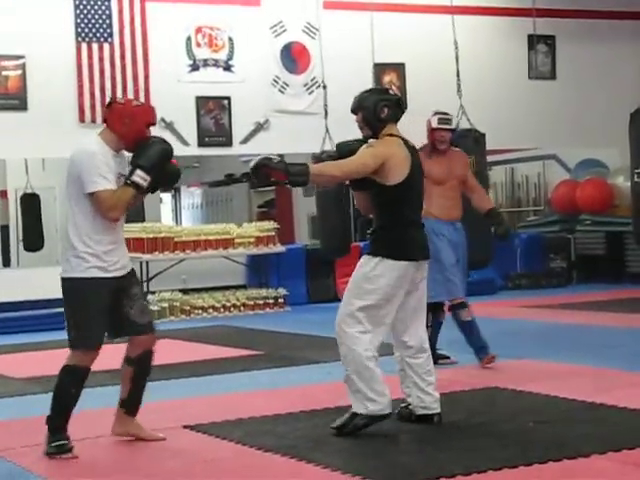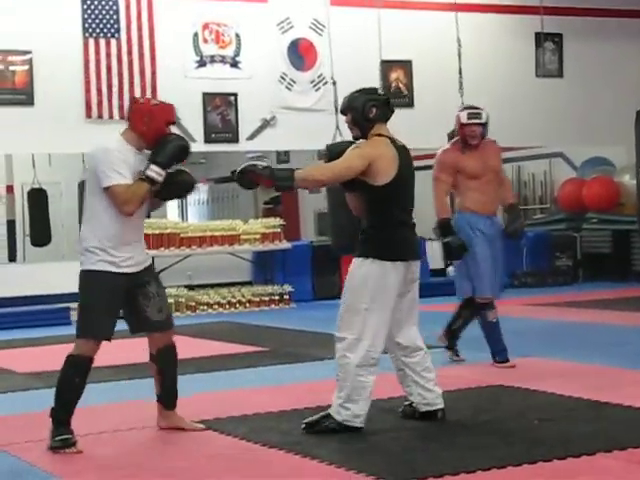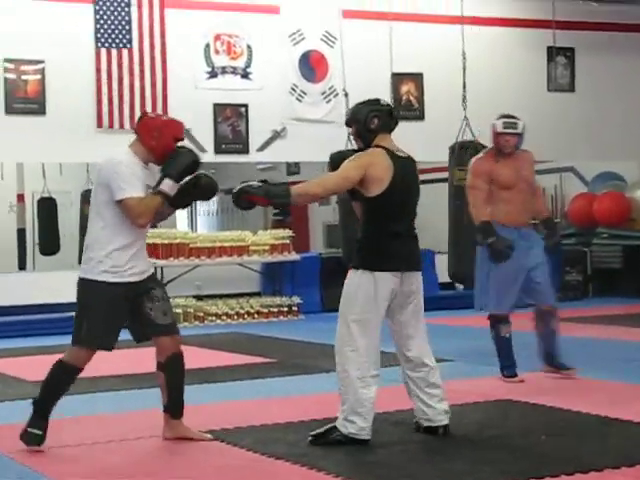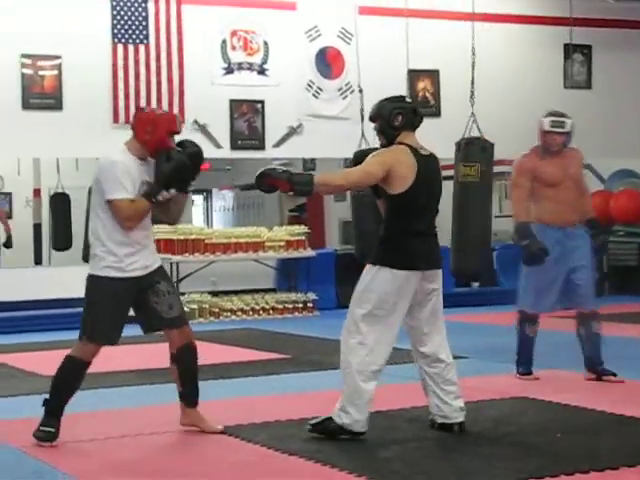
dt=0.3s
person 1, frame 1
left shoulder: (117, 157)
right shoulder: (89, 156)
right elbow: (110, 209)
left wrist: (150, 181)
right wrist: (142, 172)
left hip: (118, 269)
right hip: (86, 274)
left knee: (144, 339)
right knee: (85, 353)
left ankle: (125, 419)
right ankle: (56, 432)
person 1, frame 2
left shoulder: (145, 156)
right shoulder: (108, 154)
right elbow: (127, 204)
left wrist: (166, 188)
right wrist: (160, 166)
left hip: (138, 264)
right hip: (102, 267)
left knee: (162, 334)
right knee: (87, 345)
left ankle: (167, 412)
right ankle: (61, 425)
person 1, frame 3
left shoulder: (148, 169)
right shoulder: (118, 166)
right elbow: (140, 217)
left wrist: (181, 195)
right wrist: (171, 179)
left hip: (141, 274)
right hip: (102, 278)
left knee: (170, 343)
right knee: (81, 352)
left ankle: (173, 423)
right ankle: (38, 420)
person 1, frame 4
left shoulder: (154, 165)
right shoulder: (114, 165)
left elbow: (171, 217)
right elbow: (127, 219)
left wrist: (183, 181)
right wrist: (160, 185)
left hip: (148, 269)
right hip: (110, 274)
left knee: (182, 334)
right knee: (87, 347)
left ankle: (190, 412)
right ankle: (51, 418)
person 2, frame 1
left shoulder: (382, 149)
right shoulder: (406, 150)
left elbow: (334, 172)
left wrist: (283, 170)
right wrist: (359, 175)
left hip: (390, 254)
right hip: (414, 252)
left knee: (353, 326)
right knee: (411, 334)
left ankle: (370, 404)
right ankle: (425, 405)
person 2, frame 2
left shoulder: (369, 149)
right shoulder: (399, 151)
left elbow: (321, 176)
left wrist: (270, 175)
right wrist: (352, 178)
left hip: (379, 254)
right hip: (406, 252)
left knee: (356, 336)
right knee: (405, 332)
left ankle: (348, 414)
right ankle: (428, 401)
person 2, frame 3
left shoulder: (367, 160)
right shoulder: (409, 163)
left elbow: (318, 189)
left wrist: (267, 194)
right wrist: (356, 188)
left hip: (375, 265)
right hip: (408, 264)
left knee: (356, 348)
right knee: (414, 345)
left ankle: (354, 427)
right ankle: (434, 417)
person 2, frame 4
left shoulder: (391, 157)
right shoulder: (432, 161)
left elbow: (340, 182)
left wrist: (290, 181)
right wrist: (381, 186)
left hip: (394, 263)
right hip: (428, 262)
left knee: (363, 340)
right knee: (432, 342)
left ankle: (349, 419)
right ankle: (450, 414)
person 3, frame 1
left shoulder: (460, 157)
right shoulder: (418, 159)
left elbow: (474, 190)
left wrist: (495, 217)
left hip: (456, 229)
right hip: (434, 230)
left knee: (438, 295)
right knee: (454, 294)
left ankle: (428, 349)
right ankle: (480, 350)
person 3, frame 2
left shoulder: (493, 148)
right shoulder: (449, 156)
left elbow: (502, 183)
right elbow: (440, 196)
left wrist: (514, 213)
right wrist: (447, 233)
left hip: (493, 223)
right hip: (470, 224)
left knee: (481, 291)
right knee: (484, 292)
left ankle: (450, 334)
right ankle: (498, 352)
person 3, frame 3
left shoulder: (526, 158)
right shoulder: (482, 164)
right elbow: (477, 203)
left wrist: (549, 226)
right wrist: (489, 236)
left hip: (527, 235)
right hip: (501, 235)
left knee: (546, 301)
right knee: (499, 307)
left ankle: (552, 359)
right ankle: (507, 367)
person 3, frame 4
left shoulder: (575, 157)
right shoulder: (528, 162)
right elbow: (519, 202)
left wrist: (596, 228)
right wrist: (526, 238)
left hip: (577, 235)
right hip: (546, 236)
left knee: (587, 305)
right knee: (532, 306)
left ankle: (594, 366)
right ankle: (523, 366)
